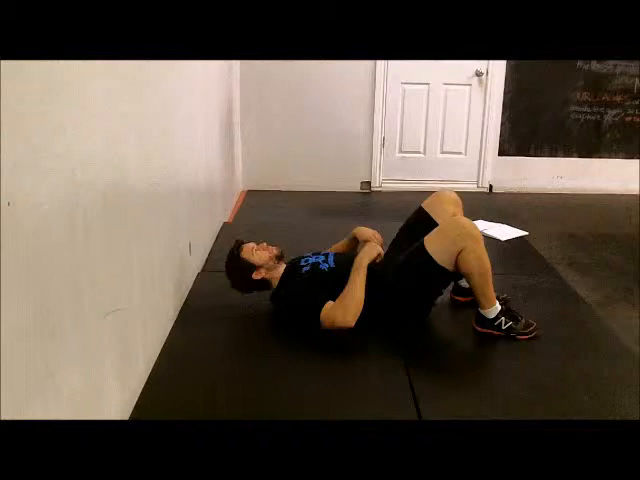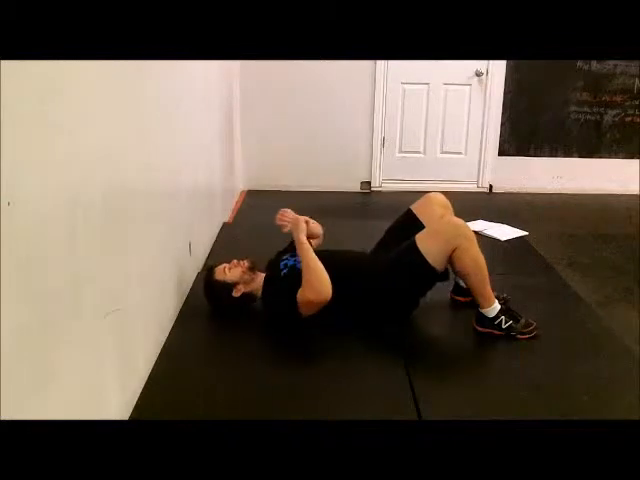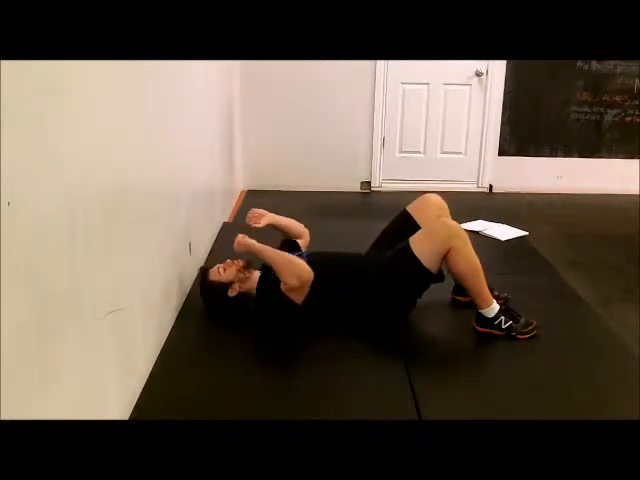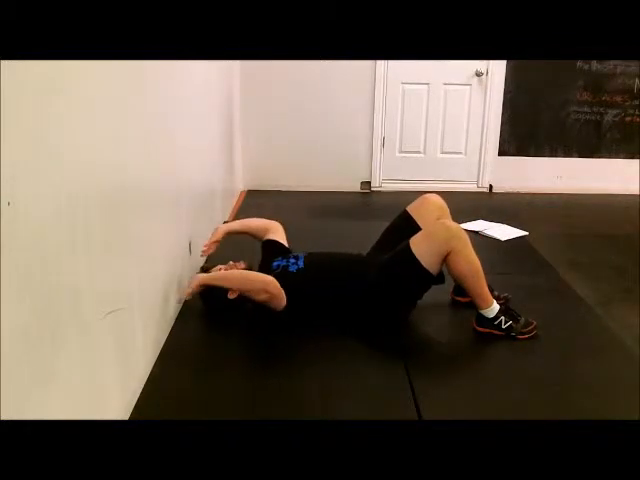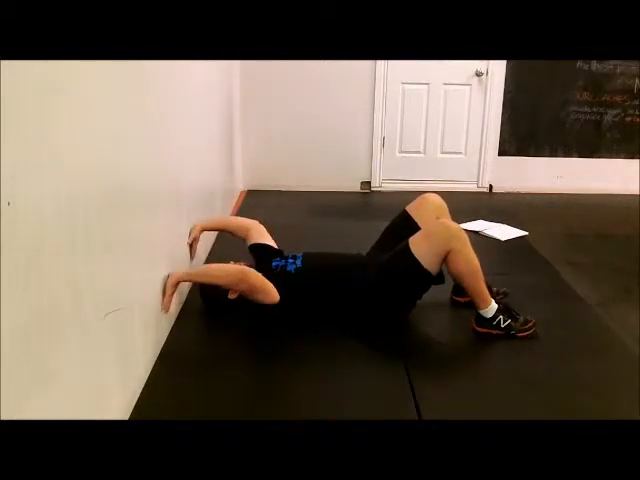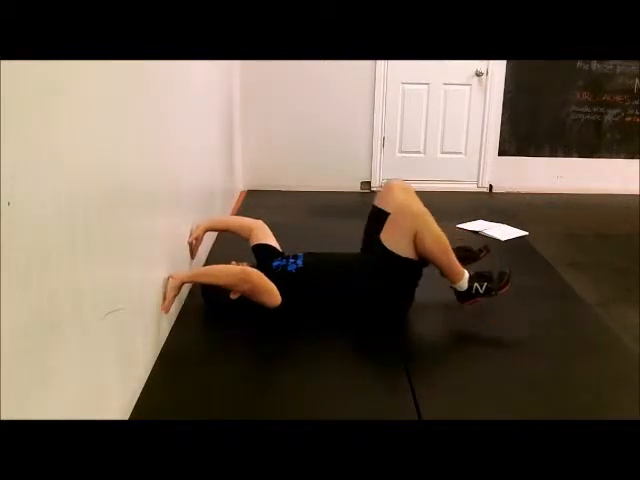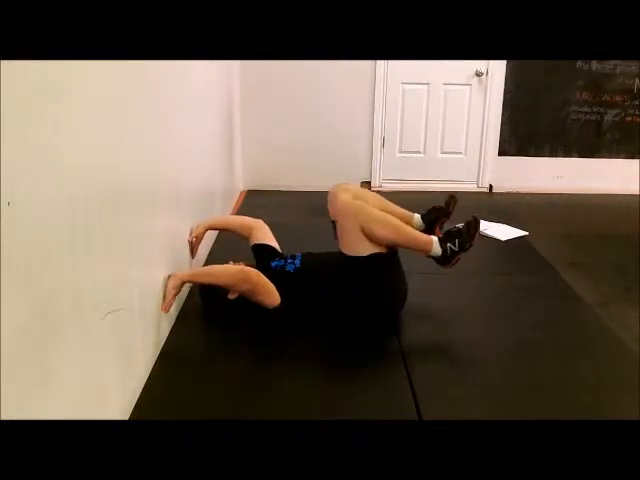
dt=0.5s
person 1, frame 1
left shoulder: (294, 268)
right shoulder: (291, 298)
right elbow: (344, 319)
left wrist: (355, 236)
right wrist: (362, 259)
left hip: (392, 264)
right hip: (400, 294)
left knee: (447, 200)
right knee: (464, 230)
left ankle: (466, 288)
right ankle: (492, 315)
person 1, frame 2
left shoulder: (277, 266)
right shoulder: (277, 299)
left elbow: (316, 232)
right elbow: (320, 295)
left wrist: (301, 225)
right wrist: (301, 238)
left hip: (377, 263)
right hip: (387, 292)
left knee: (435, 202)
right knee: (456, 230)
left ankle: (465, 287)
right ankle: (491, 314)
person 1, frame 3
left shoulder: (268, 269)
right shoulder: (270, 296)
left elbow: (302, 234)
right elbow: (303, 275)
left wrist: (270, 219)
right wrist: (251, 245)
left hip: (373, 264)
right hip: (382, 292)
left knee: (431, 203)
right knee: (449, 231)
left ankle: (468, 288)
right ankle: (491, 315)
person 1, frame 4
left shoulder: (270, 263)
right shoulder: (266, 295)
left elbow: (272, 226)
right elbow: (268, 286)
left wrist: (225, 228)
right wrist: (205, 279)
left hip: (373, 265)
right hip: (381, 293)
left knee: (432, 204)
right knee: (449, 232)
left ankle: (467, 286)
right ankle: (491, 315)
person 1, frame 5
left shoulder: (268, 263)
right shoulder: (267, 291)
left elbow: (251, 226)
right elbow: (242, 277)
left wrist: (202, 226)
right wrist: (181, 276)
left hip: (373, 266)
right hip: (382, 292)
left knee: (431, 203)
right knee: (449, 232)
left ankle: (467, 287)
right ankle: (490, 314)
person 1, frame 6
left shoulder: (269, 263)
right shoulder: (268, 293)
left elbow: (254, 226)
right elbow: (244, 276)
left wrist: (205, 225)
right wrist: (181, 277)
left hip: (367, 265)
right hip: (382, 290)
left knee: (396, 191)
right knee: (409, 211)
left ankle: (446, 258)
right ankle: (465, 286)
person 1, frame 7
left shoulder: (268, 264)
right shoulder: (267, 297)
left elbow: (255, 226)
right elbow: (245, 276)
left wrist: (204, 226)
right wrist: (181, 277)
left hip: (374, 277)
right hip: (380, 292)
left knee: (341, 194)
right knee: (348, 207)
left ankle: (422, 224)
right ankle: (440, 248)
